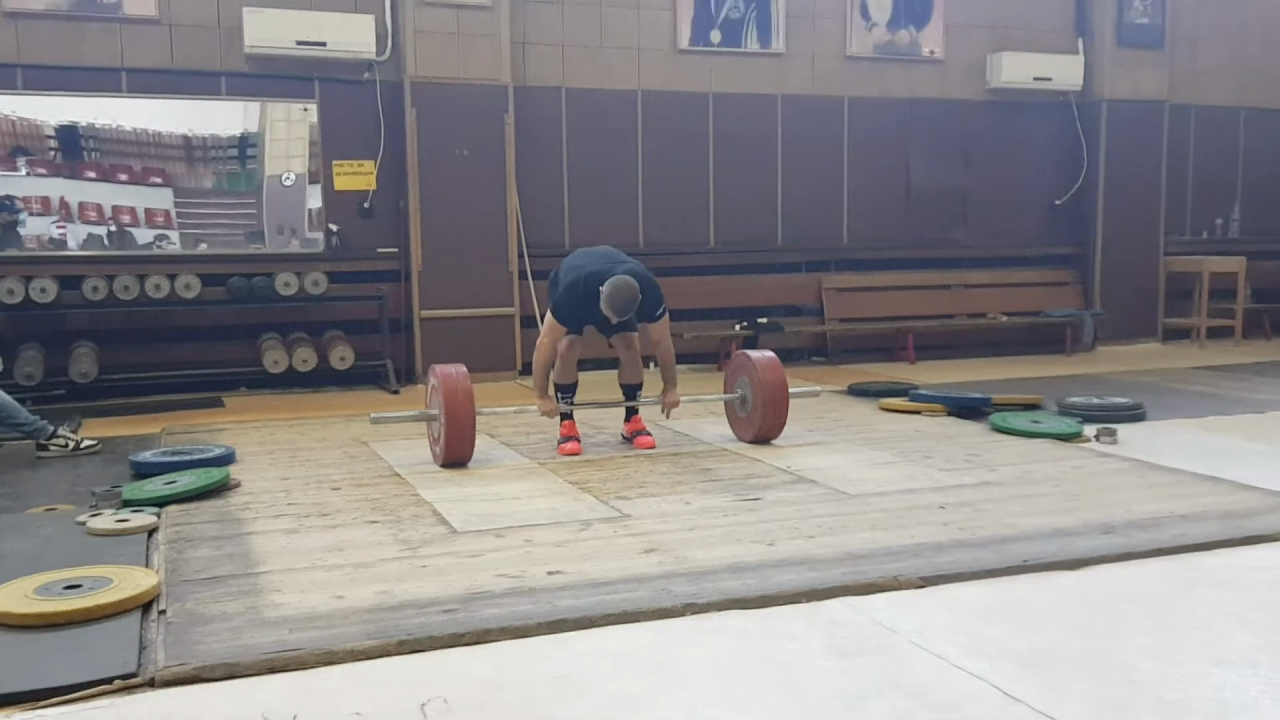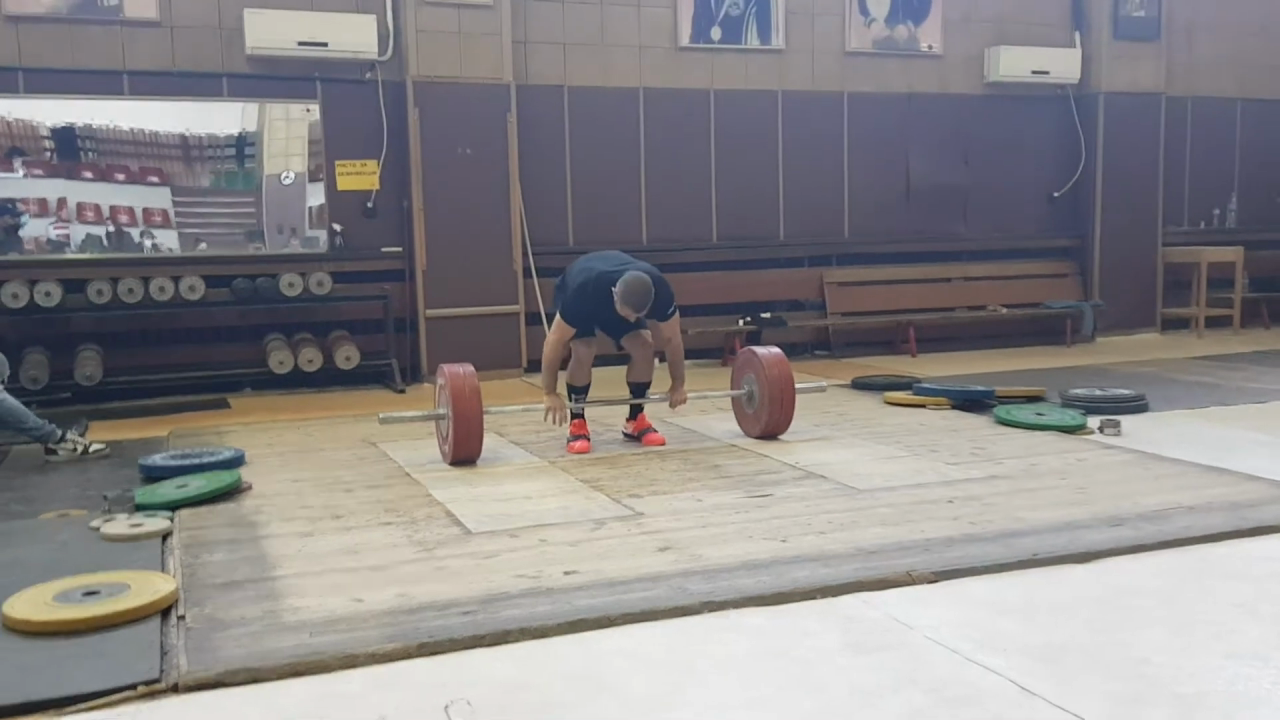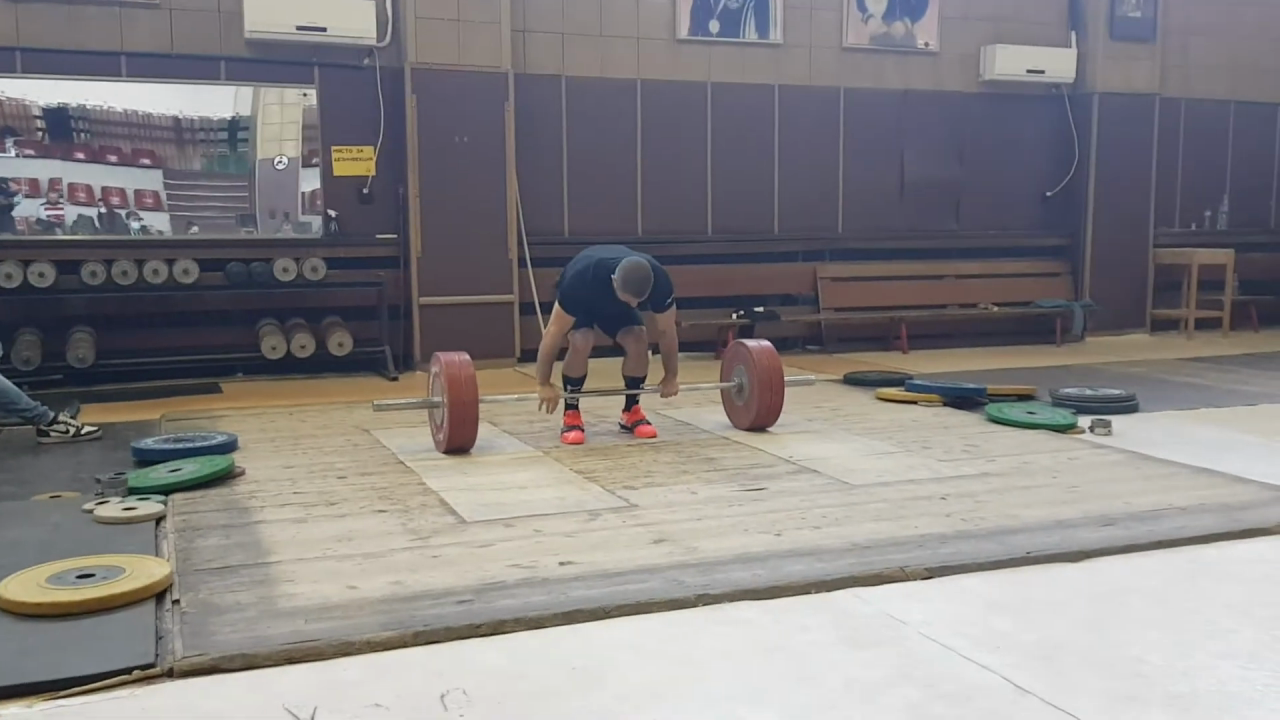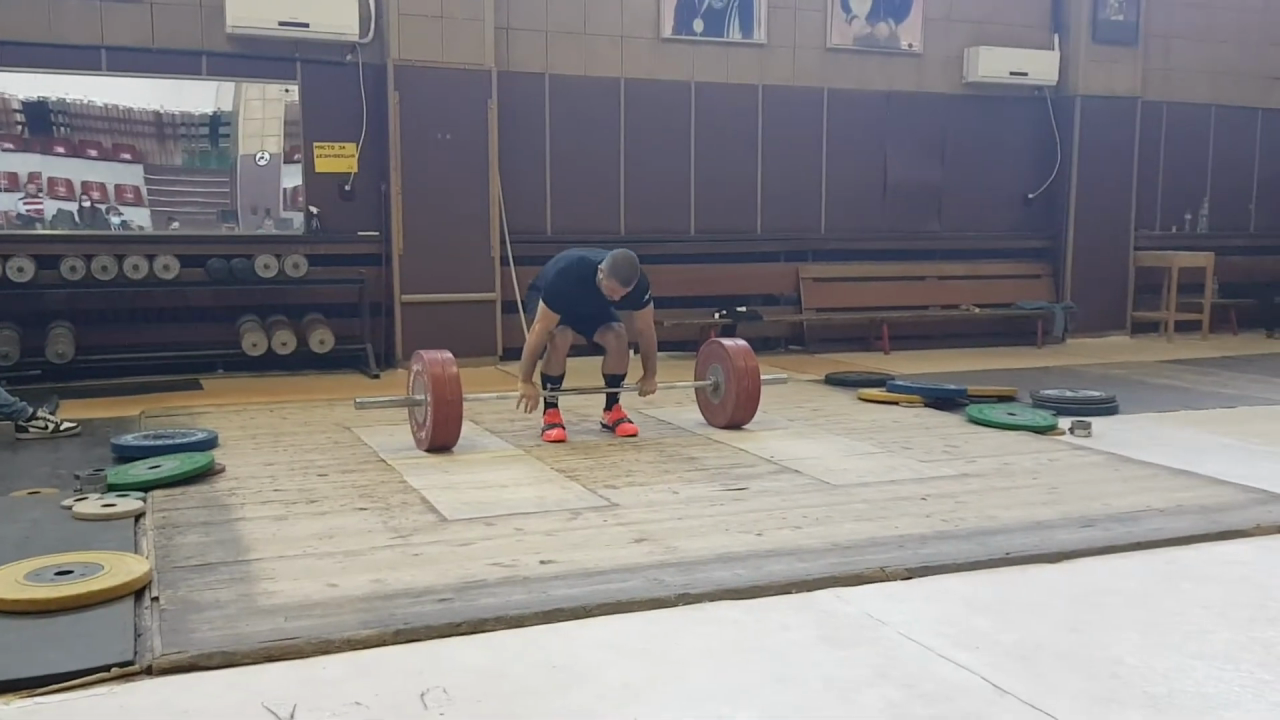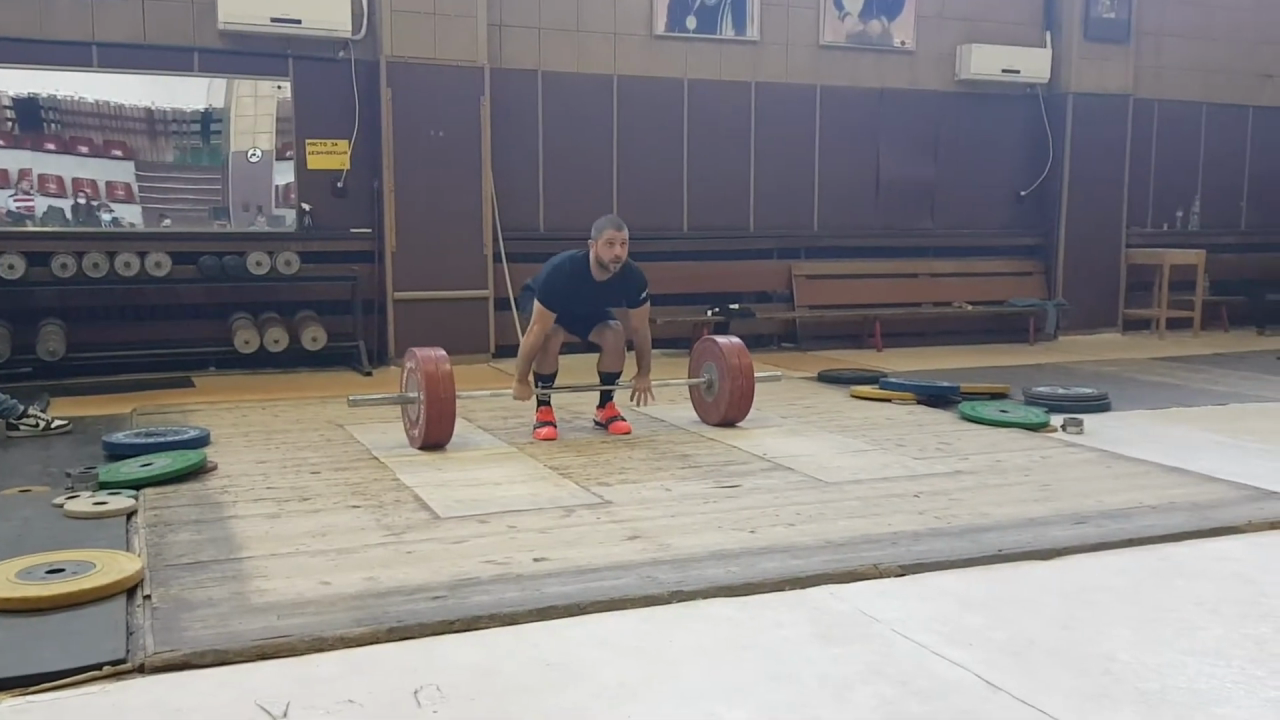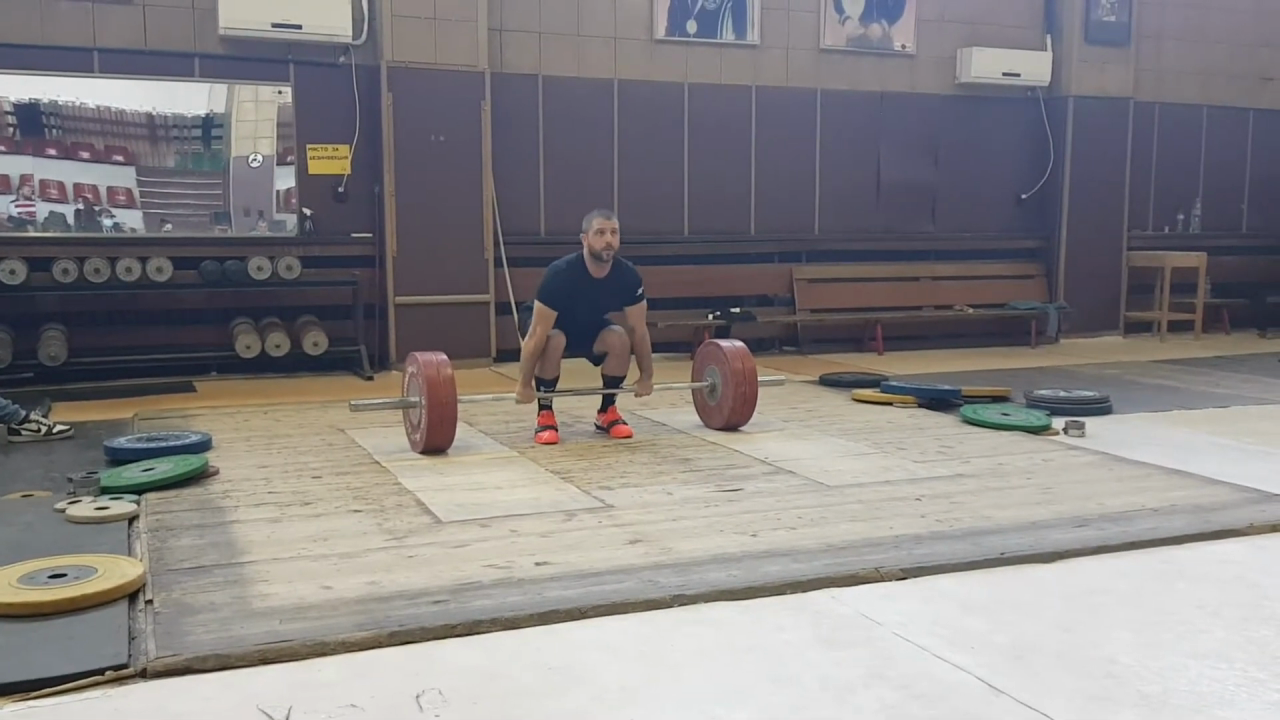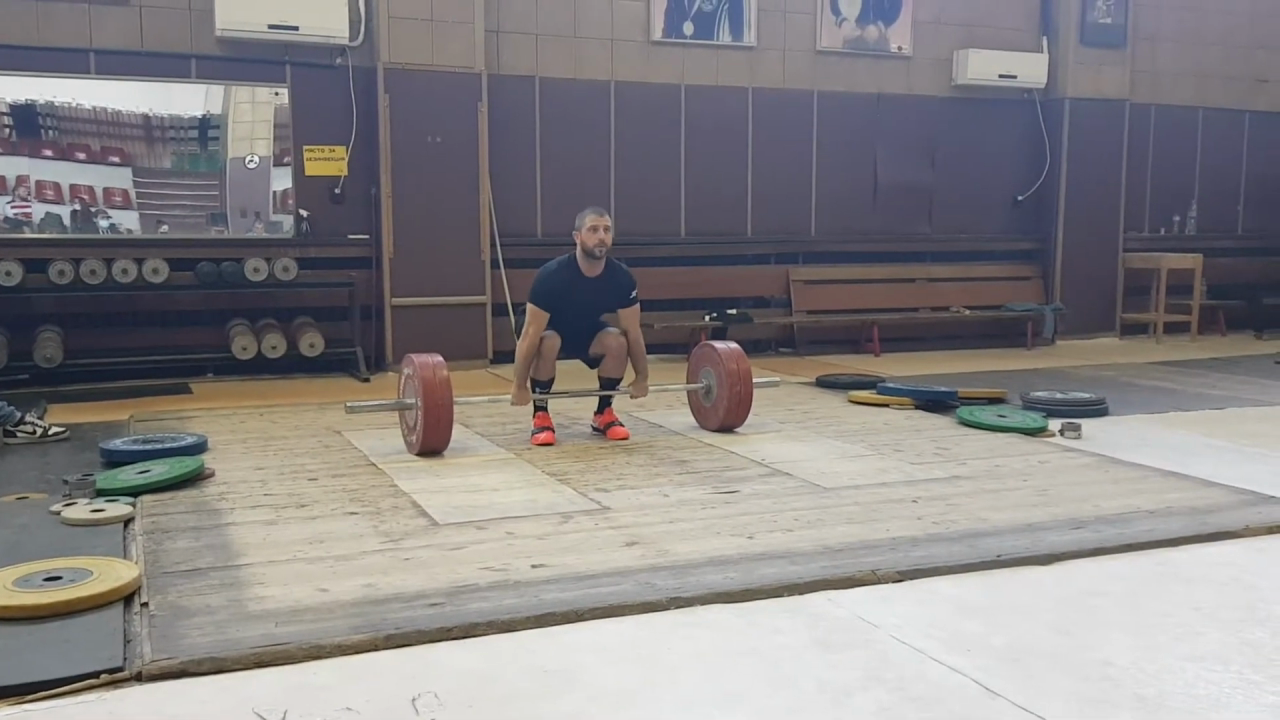
dt=0.7s
person 1, frame 1
left shoulder: (649, 292)
right shoulder: (572, 292)
left elbow: (661, 340)
right elbow: (546, 343)
left wrist: (670, 388)
right wrist: (542, 396)
left hip: (618, 296)
right hip: (570, 286)
left knee: (631, 348)
right knee: (567, 349)
left ankle: (632, 422)
right ankle: (567, 426)
person 1, frame 2
left shoulder: (660, 291)
right shoulder: (583, 292)
left elbow: (671, 339)
right elbow: (554, 340)
left wrist: (678, 385)
right wrist: (550, 393)
left hip: (613, 304)
right hip: (571, 293)
left knee: (644, 346)
right knee: (583, 351)
left ankle: (636, 420)
right ankle: (577, 425)
person 1, frame 3
left shoulder: (659, 281)
right shoulder: (582, 279)
left elbow: (666, 331)
right elbow: (554, 331)
left wrist: (671, 377)
right wrist: (544, 384)
left hip: (615, 306)
right hip: (580, 302)
left knee: (639, 341)
right knee: (581, 342)
left ankle: (632, 412)
right ankle: (571, 416)
person 1, frame 4
left shoulder: (638, 283)
right shoulder: (566, 276)
left elbow: (645, 330)
right elbow: (539, 330)
left wrist: (649, 376)
right wrist: (525, 381)
left hip: (592, 306)
right hip: (544, 298)
left knee: (618, 337)
right knee: (560, 338)
left ankle: (613, 411)
right ankle: (551, 414)
person 1, frame 5
left shoulder: (633, 277)
right shoulder: (561, 272)
left elbow: (639, 329)
right elbow: (536, 331)
left wrist: (643, 374)
right wrist: (521, 380)
left hip: (588, 308)
right hip: (538, 300)
left knee: (615, 336)
right knee: (551, 336)
left ankle: (606, 408)
right ankle: (544, 411)
person 1, frame 6
left shoulder: (628, 276)
right shoulder: (561, 273)
left elbow: (638, 329)
right elbow: (538, 332)
left wrist: (646, 376)
right wrist: (525, 384)
left hip: (589, 326)
right hip: (551, 324)
left knee: (620, 340)
right knee: (554, 342)
left ankle: (607, 412)
right ankle: (545, 416)
person 1, frame 7
left shoulder: (621, 277)
right shoulder: (552, 275)
left elbow: (632, 331)
right elbow: (531, 333)
left wrist: (641, 378)
right wrist: (520, 386)
left hip: (585, 329)
right hip: (547, 328)
left knee: (616, 342)
right knee: (548, 343)
left ankle: (604, 415)
right ankle: (541, 417)
